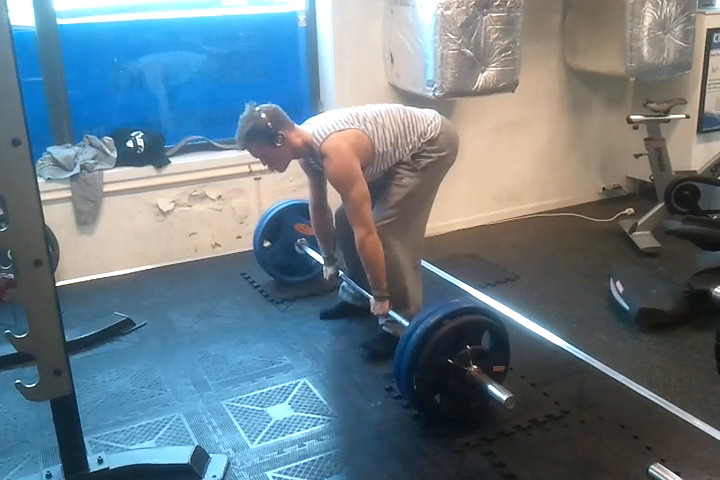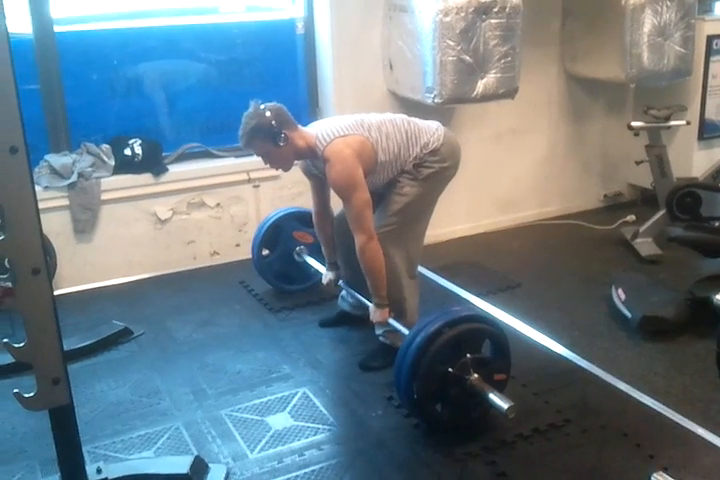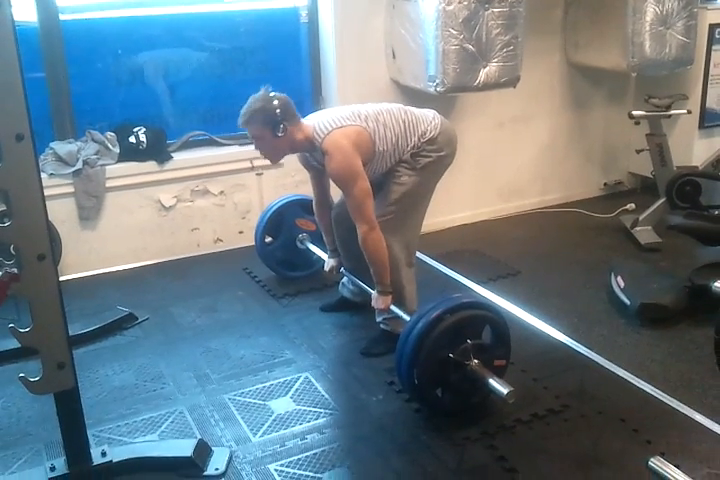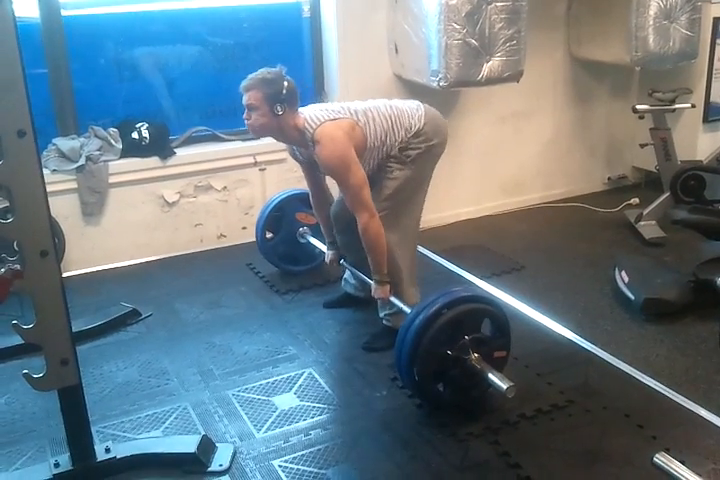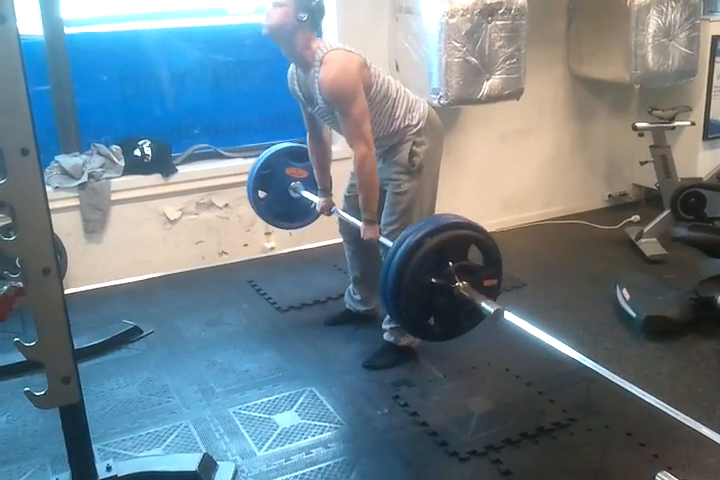
dt=1s
person 1, frame 1
left shoulder: (336, 154)
right shoulder: (306, 142)
left elbow: (365, 231)
right elbow: (318, 207)
left wrist: (381, 295)
right wrist: (328, 259)
left hip: (431, 143)
right hip: (402, 146)
left knee: (389, 231)
right knee: (346, 221)
left ankle: (400, 328)
right ankle: (357, 298)
person 1, frame 2
left shoulder: (338, 159)
right shoulder: (309, 149)
left elbow: (366, 238)
right elbow: (321, 213)
left wrist: (380, 303)
right wrist: (331, 265)
left hip: (433, 153)
right hip: (402, 156)
left knee: (388, 239)
right knee: (344, 227)
left ankle: (398, 338)
right ankle: (355, 306)
person 1, frame 3
left shoulder: (337, 151)
right shoulder: (307, 141)
left elbow: (369, 228)
right elbow: (322, 202)
left wrist: (384, 291)
right wrist: (333, 252)
left hip: (430, 142)
right hip: (399, 145)
left knee: (389, 228)
right knee: (344, 217)
left ankle: (399, 325)
right ankle: (357, 293)
person 1, frame 4
left shoulder: (329, 143)
right shoulder: (295, 137)
left elbow: (368, 217)
right elbow: (319, 193)
left wrist: (382, 280)
right wrist: (331, 244)
left hip: (420, 134)
right hip: (394, 134)
left knee: (385, 226)
right knee: (341, 215)
left ankle: (401, 320)
right ankle: (359, 288)
person 1, frame 5
left shoulder: (335, 70)
right shoulder: (296, 74)
left elbow: (362, 149)
right elbow: (317, 136)
left wrist: (371, 220)
right wrist: (324, 192)
left hip: (414, 137)
right hip: (382, 141)
left knee: (398, 239)
right knee: (352, 226)
left ankle: (402, 338)
right ankle: (362, 304)
